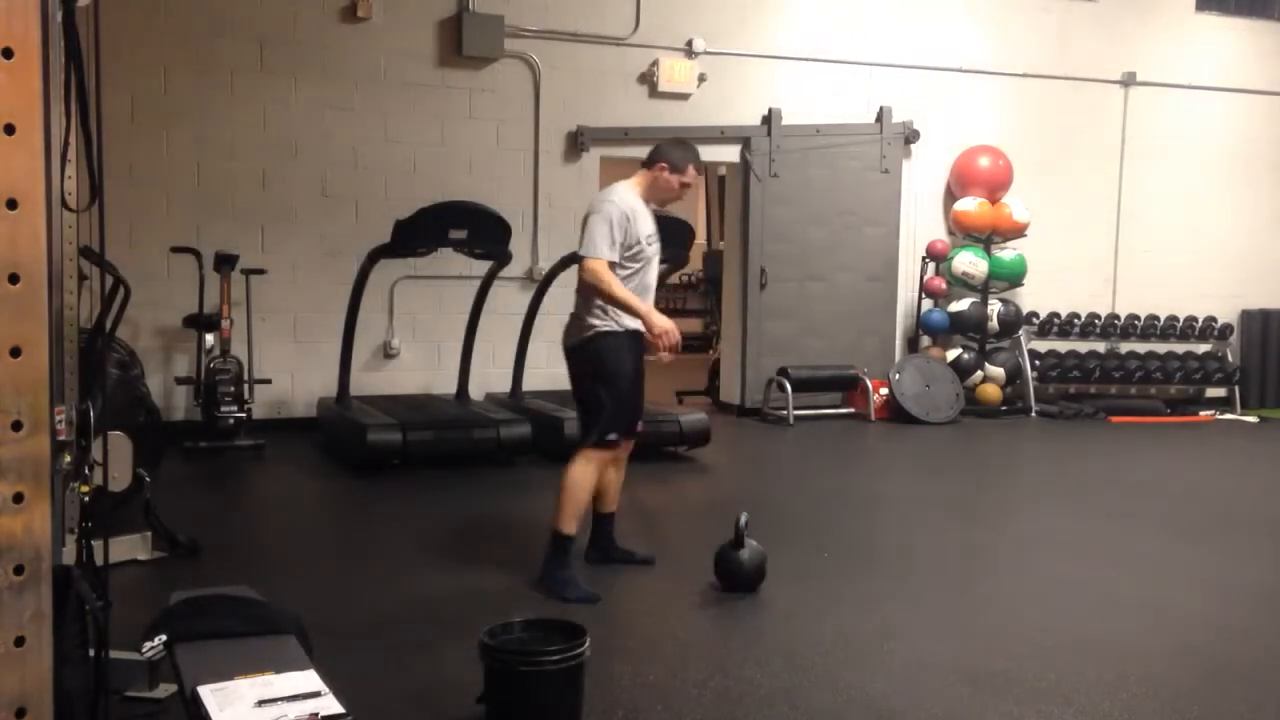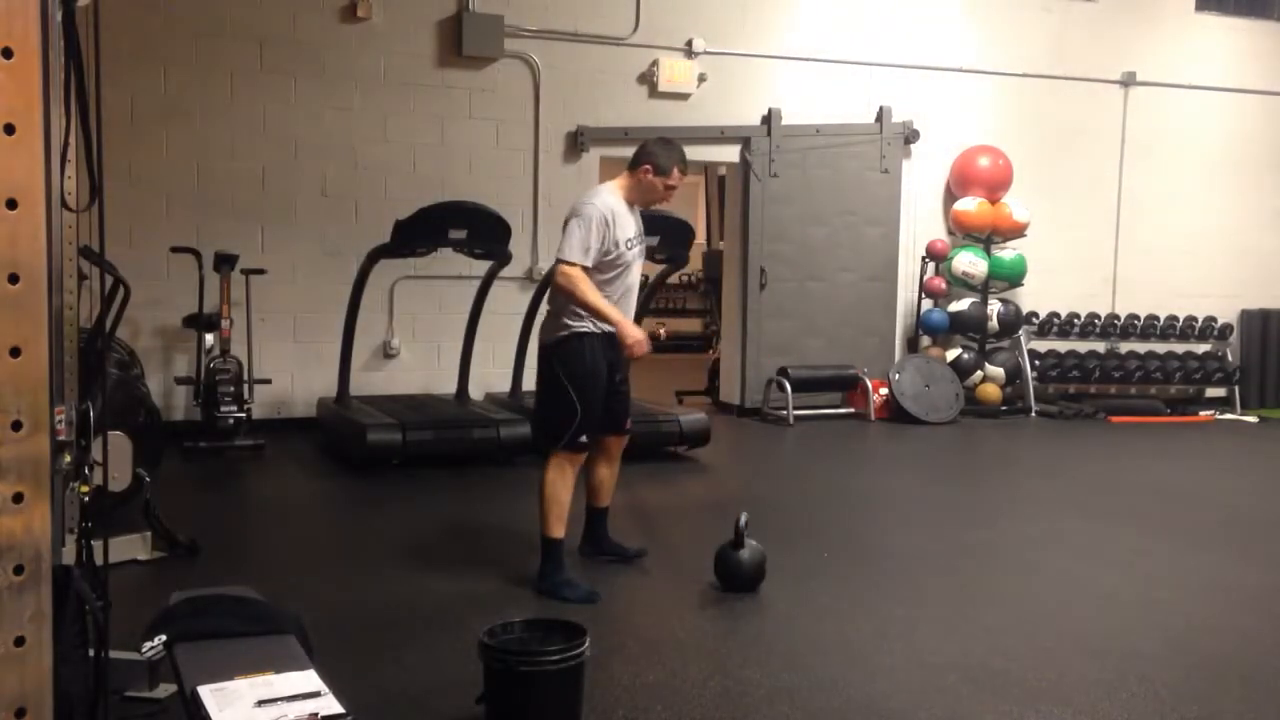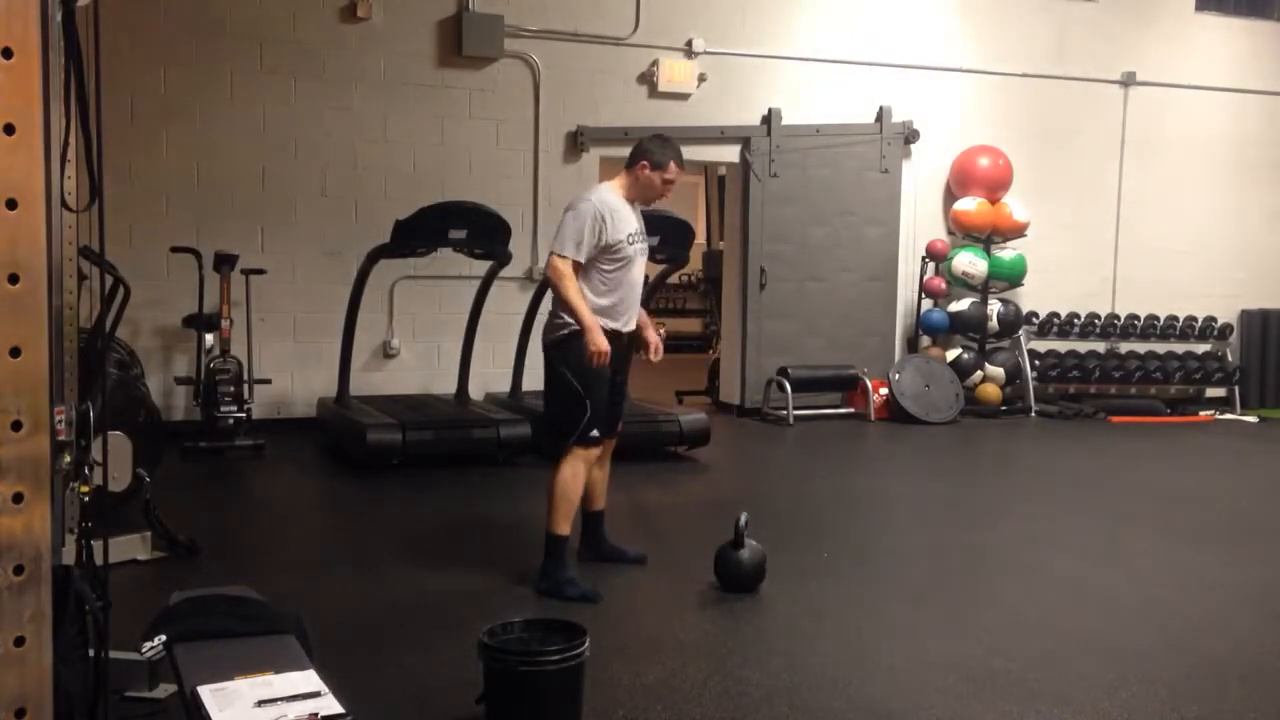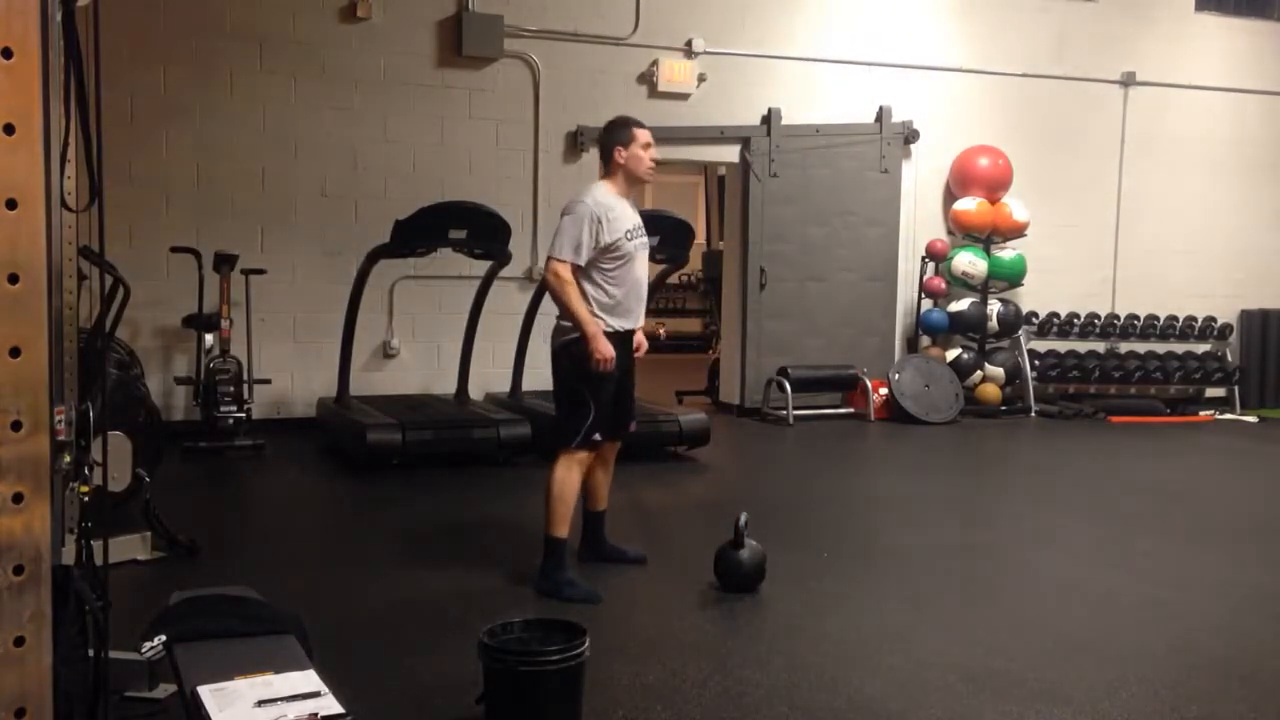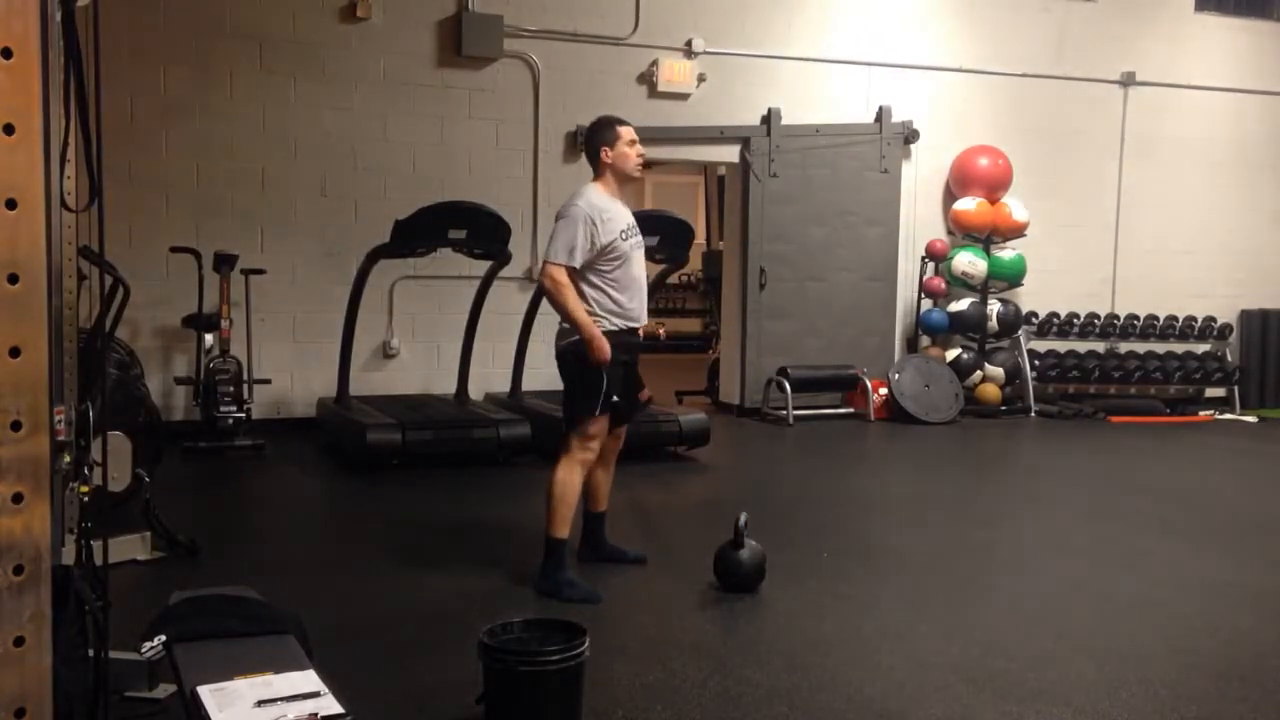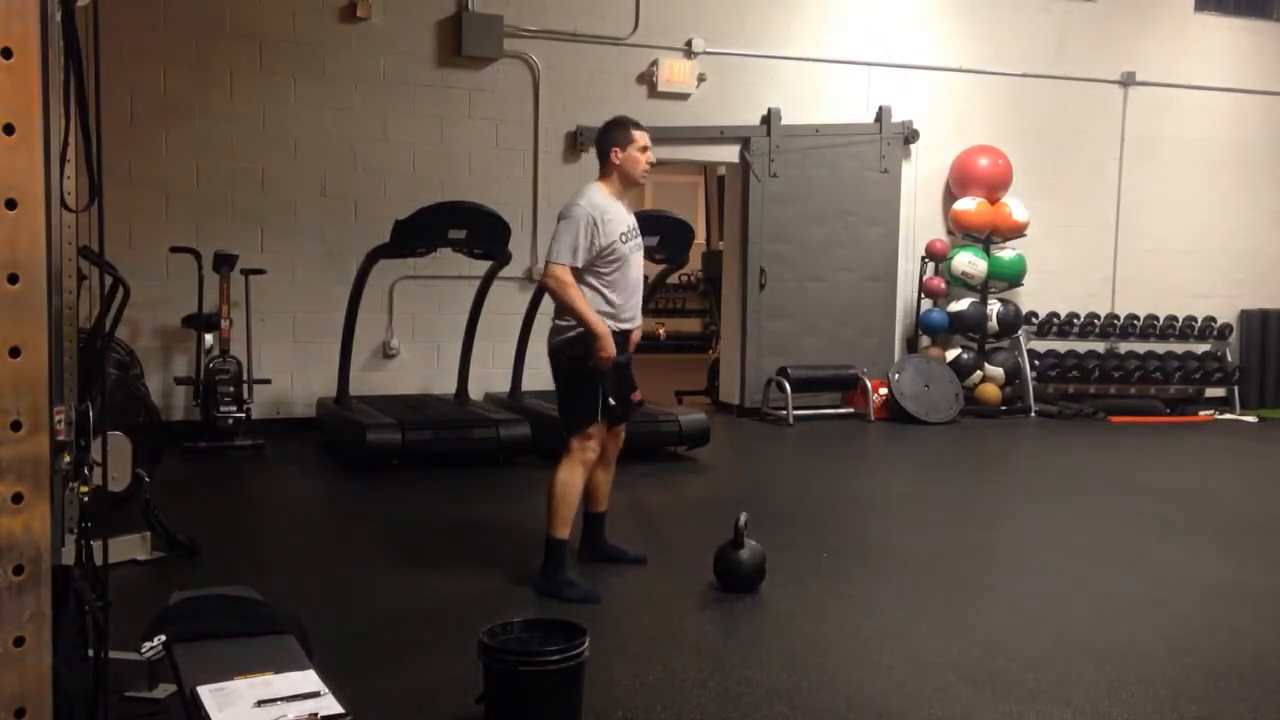
dt=0.3s
person 1, frame 1
left shoulder: (642, 208)
right shoulder: (615, 205)
right elbow: (594, 272)
left wrist: (647, 329)
right wrist: (650, 316)
left hip: (626, 339)
right hip: (601, 339)
left knee: (621, 443)
right knee: (597, 448)
left ankle: (603, 542)
right ankle: (556, 565)
person 1, frame 2
left shoulder: (629, 210)
right shoulder: (597, 208)
right elbow: (567, 274)
right wrist: (622, 323)
left hip: (606, 340)
right hip: (576, 340)
left knee: (612, 439)
right knee: (571, 451)
left ankle: (596, 535)
right ankle: (551, 568)
person 1, frame 3
left shoulder: (631, 211)
right shoulder: (594, 206)
right elbow: (558, 269)
left wrist: (645, 326)
right wrist: (590, 329)
left hip: (611, 341)
right hip: (581, 343)
left knee: (604, 444)
right knee: (583, 448)
left ankle: (594, 539)
right ankle: (553, 567)
person 1, frame 4
left shoulder: (626, 208)
right shoulder: (591, 207)
right elbow: (557, 274)
left wrist: (635, 327)
right wrist: (593, 335)
left hip: (617, 342)
right hip: (589, 346)
left knee: (609, 444)
right knee: (580, 450)
left ankle: (594, 540)
right ankle: (552, 568)
person 1, frame 5
left shoulder: (618, 207)
right shoulder: (584, 208)
right elbow: (553, 276)
left wrist: (634, 329)
right wrist: (591, 334)
left hip: (621, 342)
right hip: (595, 345)
left knee: (611, 442)
right knee: (583, 448)
left ankle: (594, 540)
right ankle: (553, 569)
person 1, frame 6
left shoulder: (620, 208)
right shoulder: (587, 208)
right elbow: (556, 276)
left wrist: (629, 323)
right wrist: (598, 331)
left hip: (613, 342)
right hip: (587, 345)
left knee: (611, 441)
right knee: (584, 448)
left ankle: (594, 540)
right ankle: (553, 569)
